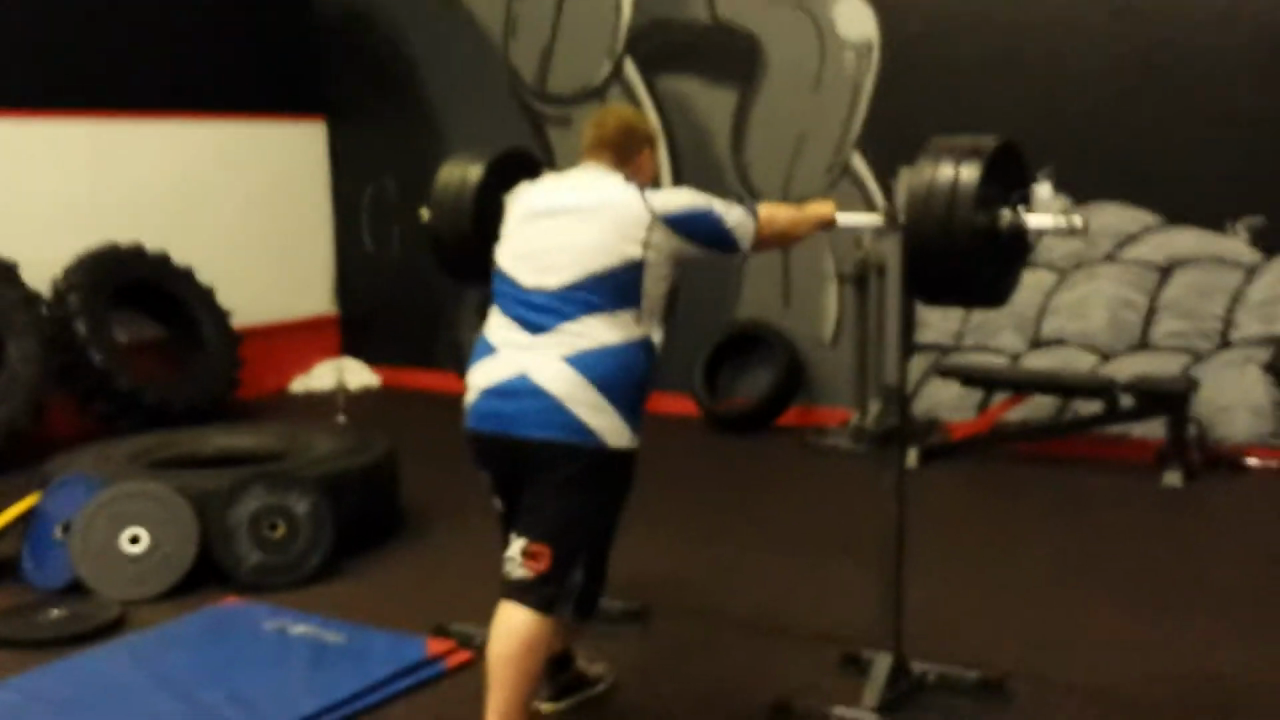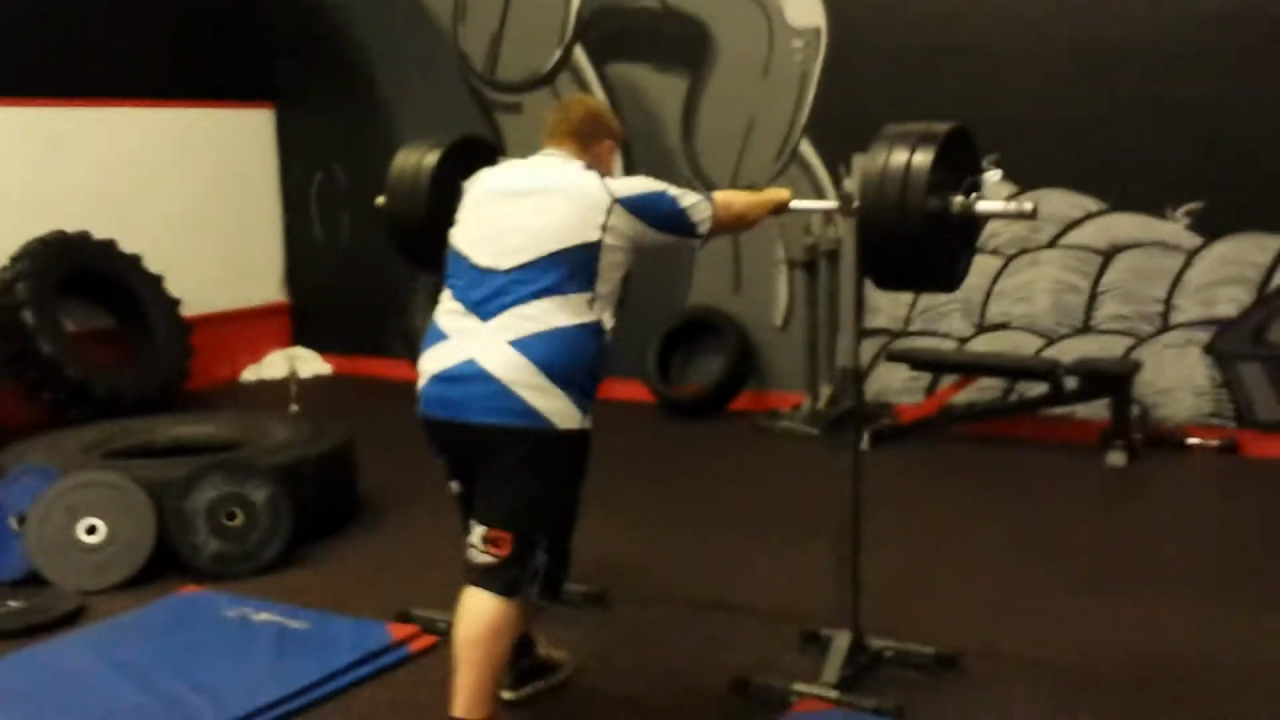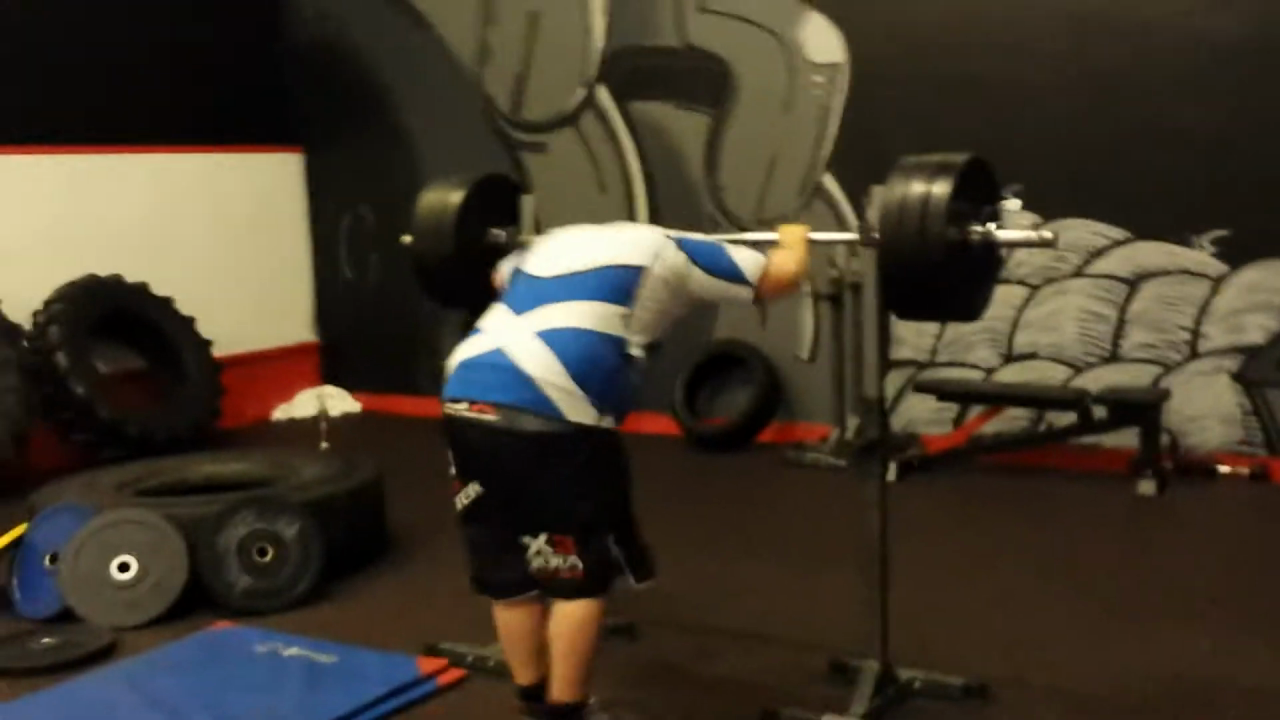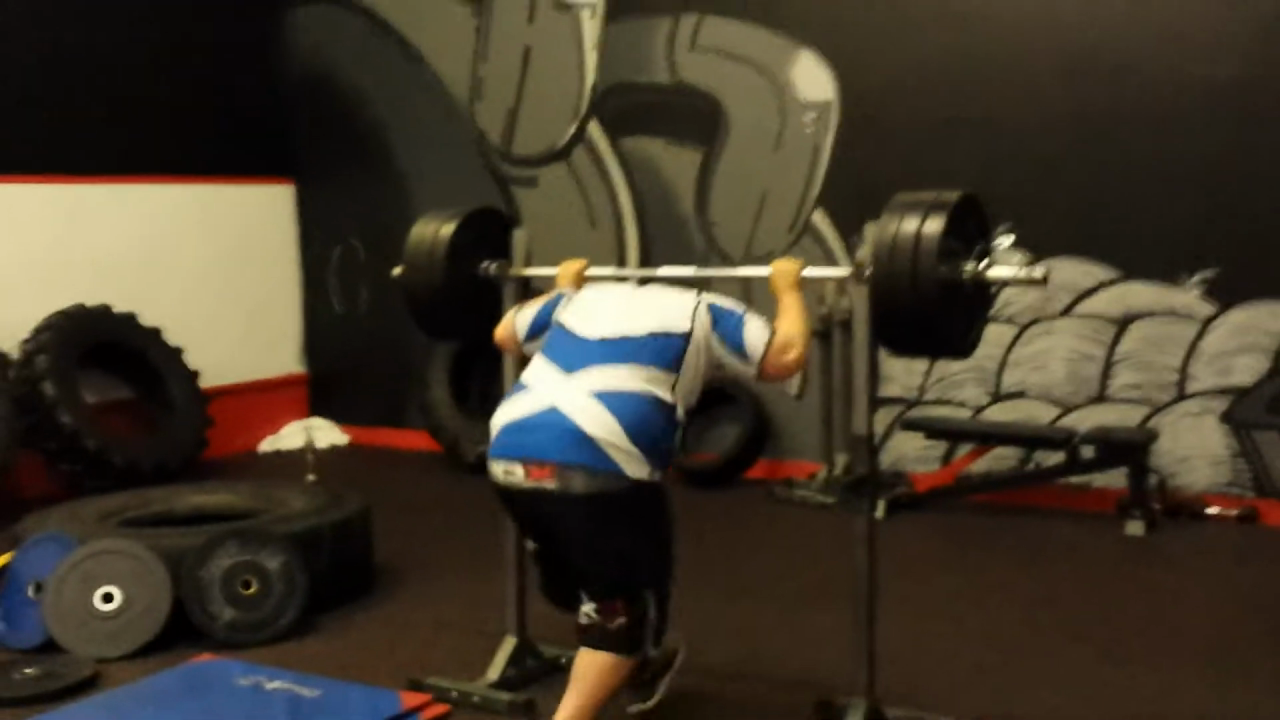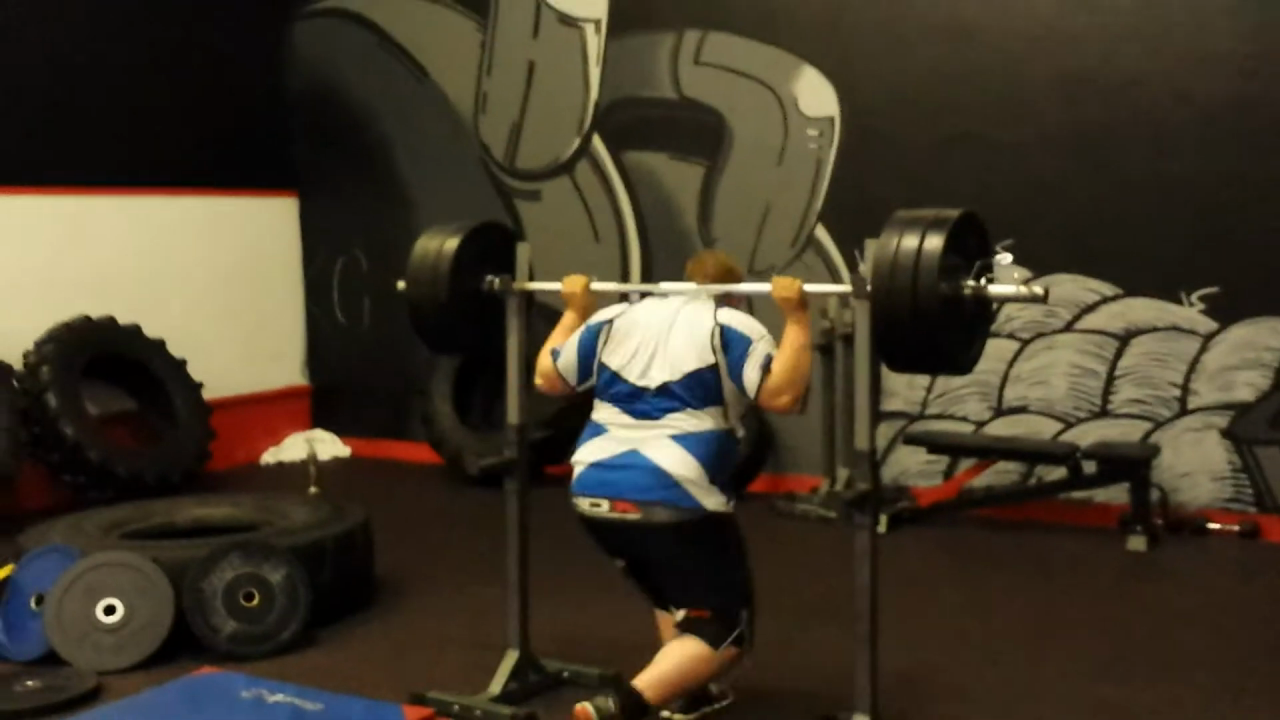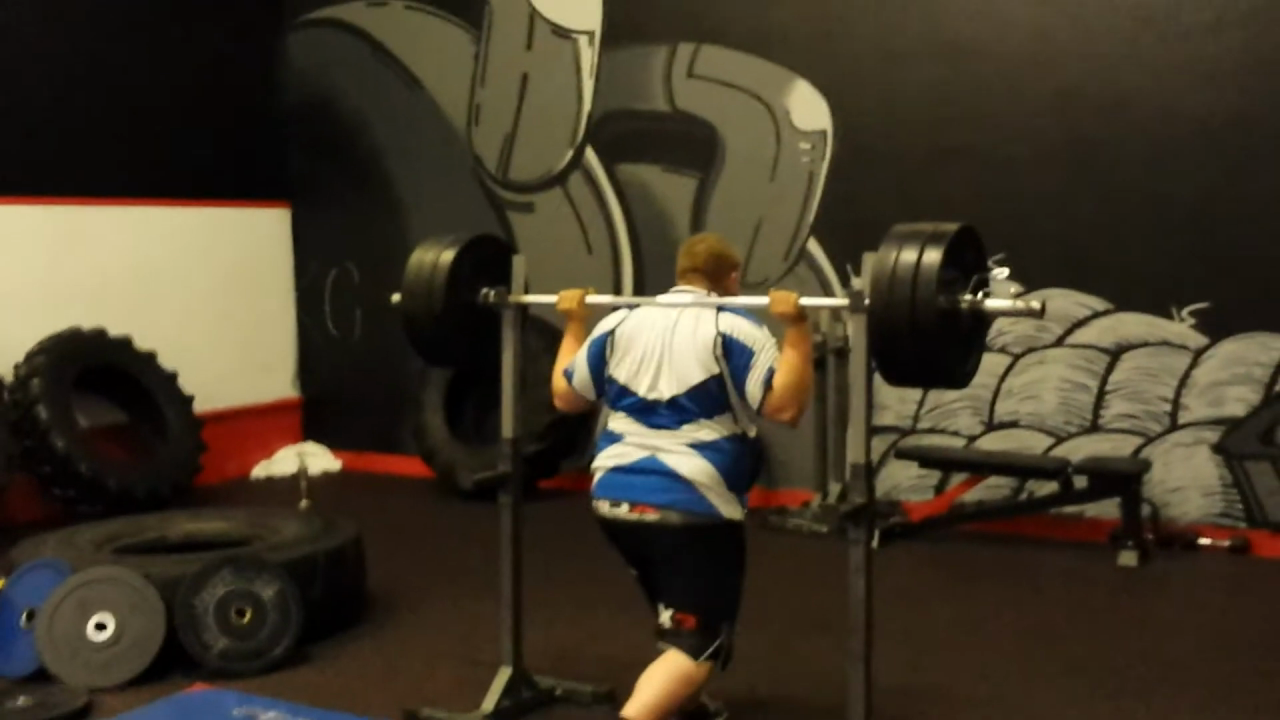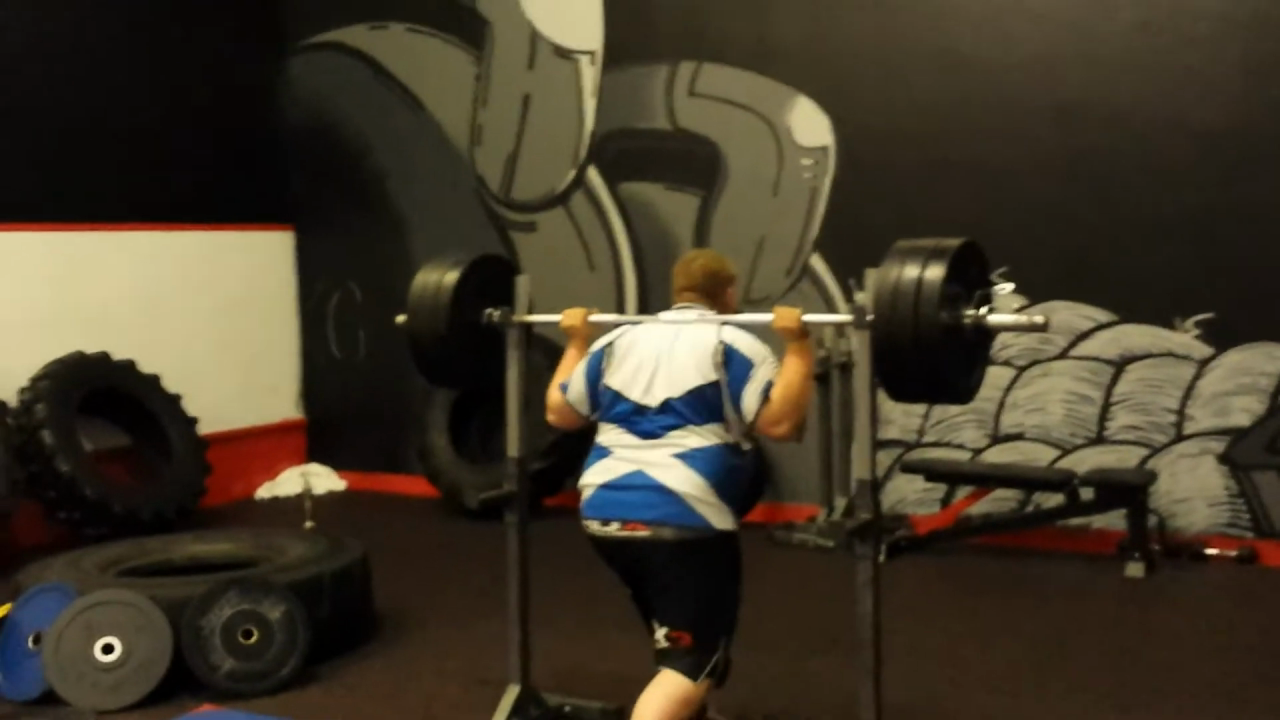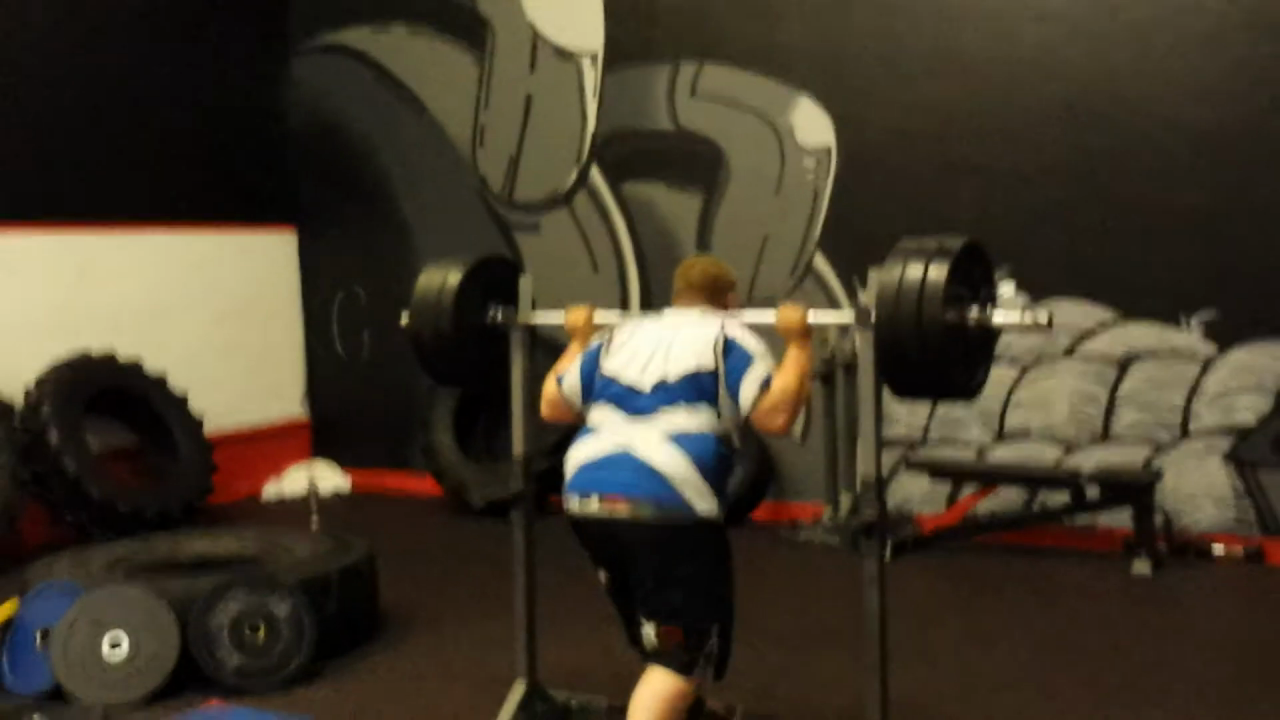
dt=0.3s
person 1, frame 1
left shoulder: (524, 198)
right shoulder: (652, 212)
right elbow: (763, 228)
right wrist: (814, 214)
left hip: (491, 407)
right hip: (572, 421)
left knee: (545, 556)
right knee: (536, 581)
left ankle: (557, 670)
person 1, frame 2
left shoulder: (484, 182)
right shoulder: (610, 197)
right elbow: (719, 212)
right wrist: (770, 200)
left hip: (442, 392)
right hip: (527, 404)
left knee: (507, 541)
right knee: (499, 566)
left ankle: (517, 659)
person 1, frame 3
left shoulder: (563, 238)
right shoulder: (670, 250)
left elbow: (504, 280)
right elbow: (778, 277)
right wrist: (792, 243)
left hip: (465, 398)
right hip: (551, 410)
left knee: (508, 567)
right knee: (585, 565)
person 1, frame 4
left shoulder: (587, 297)
right shoulder: (704, 314)
left elbow: (506, 334)
right elbow: (785, 357)
left wrist: (563, 287)
right wrist: (787, 289)
left hip: (511, 454)
right hip: (596, 466)
left knee: (580, 587)
right knee: (624, 613)
left ankle: (640, 672)
person 1, frame 5
left shoulder: (615, 317)
right shoulder: (730, 326)
left elbow: (548, 377)
right elbow: (782, 392)
left wrist: (575, 309)
right wrist: (796, 314)
left hip: (595, 494)
right hip: (676, 501)
left knee: (674, 595)
right knee: (722, 631)
person 1, frame 6
left shoulder: (618, 325)
right shoulder: (733, 329)
left elbow: (565, 397)
right elbow: (786, 406)
left wrist: (574, 324)
right wrist: (796, 327)
left hip: (616, 500)
right hip: (694, 507)
left knee: (681, 613)
right knee: (695, 644)
person 1, frame 7
left shoulder: (618, 341)
right shoulder: (731, 344)
left elbow: (558, 413)
right elbow: (780, 421)
left wrist: (576, 343)
right wrist: (796, 344)
left hip: (603, 513)
right hip: (684, 520)
left knee: (678, 631)
right knee: (692, 659)
person 1, frame 8
left shoulder: (618, 337)
right shoulder: (729, 340)
left elbow: (552, 407)
right elbow: (776, 416)
left wrist: (579, 340)
right wrist: (798, 342)
left hip: (586, 497)
right hip: (667, 503)
left knee: (661, 626)
right knee: (683, 648)
